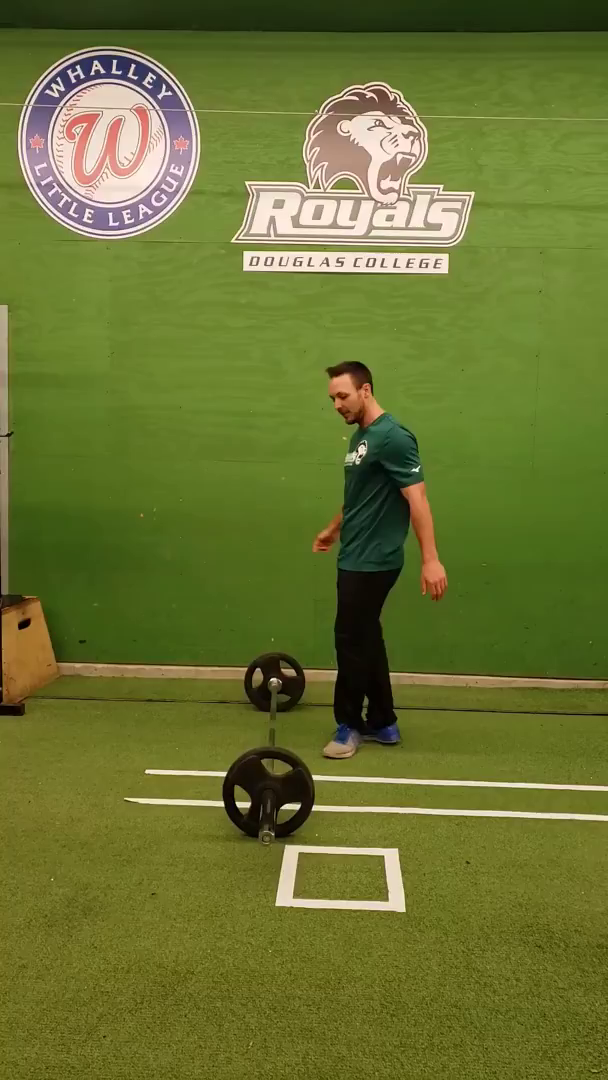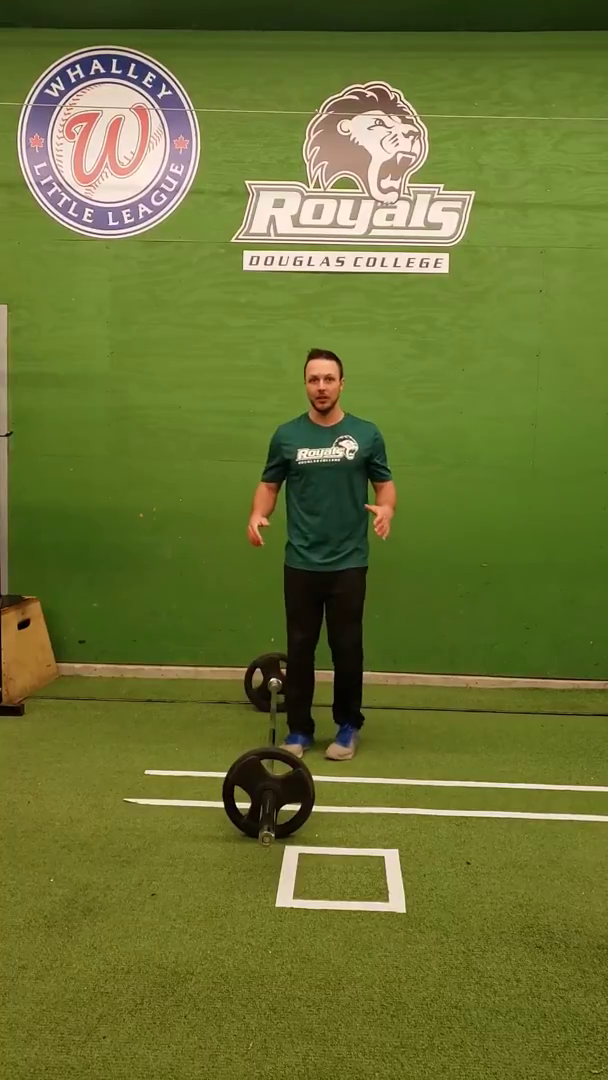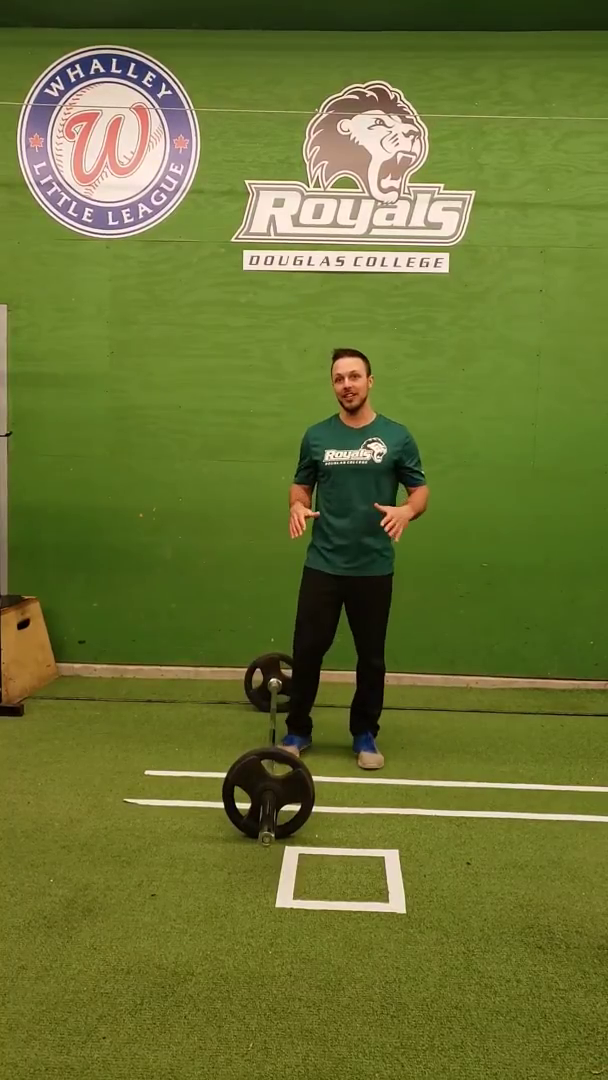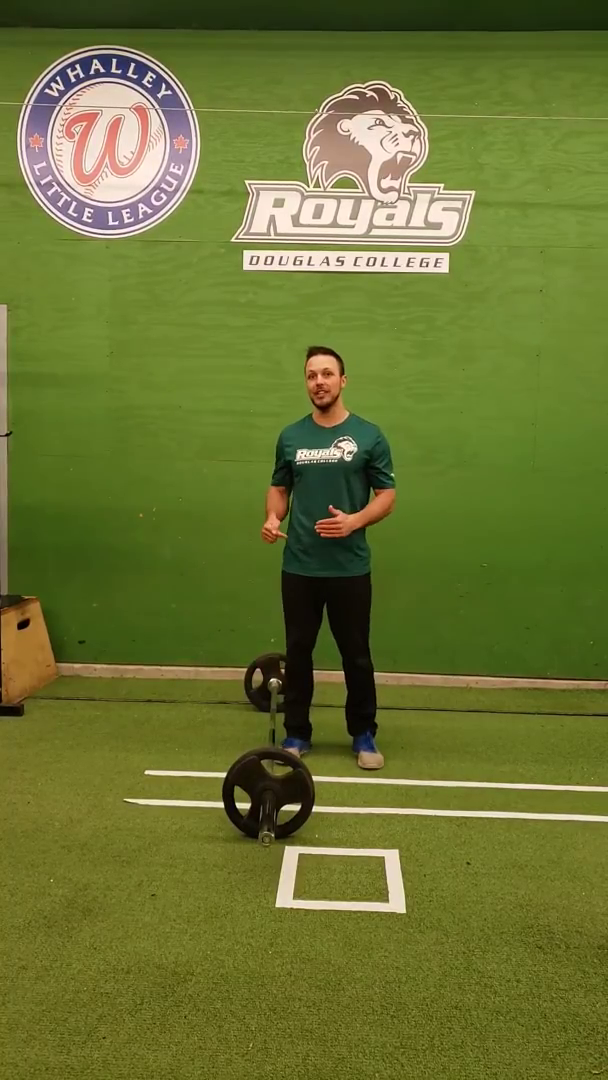
dt=1s
person 1, frame 1
left shoulder: (392, 436)
right shoulder: (360, 436)
left elbow: (416, 497)
left wrist: (430, 558)
right wrist: (334, 528)
left hip: (371, 563)
right hip: (355, 559)
left knee: (352, 641)
right knee: (366, 640)
left ankle: (351, 724)
right ankle: (381, 722)
person 1, frame 2
left shoulder: (366, 434)
right shoulder: (287, 435)
left elbow: (385, 484)
right elbow: (267, 486)
left wrist: (386, 506)
right wrist: (258, 514)
left hip: (349, 561)
right hip: (301, 563)
left knee: (346, 646)
right knee: (300, 648)
left ankle: (348, 725)
right ankle: (299, 729)
person 1, frame 3
left shoulder: (397, 437)
right shoulder: (316, 436)
left elbow: (420, 491)
right elbow: (300, 486)
left wrist: (406, 511)
right wrist: (297, 508)
left hip: (373, 568)
right hip: (322, 565)
left knee: (371, 656)
right knee: (307, 649)
left ankle: (365, 735)
right ankle: (297, 731)
person 1, frame 4
left shoulder: (369, 436)
right shoulder: (290, 436)
left elbow: (387, 496)
right elbow: (279, 488)
left wrist: (355, 520)
right wrist: (272, 518)
left hip: (350, 568)
right hip: (299, 567)
left knee: (356, 654)
right knee: (298, 652)
left ankle: (363, 734)
right ankle: (296, 733)
